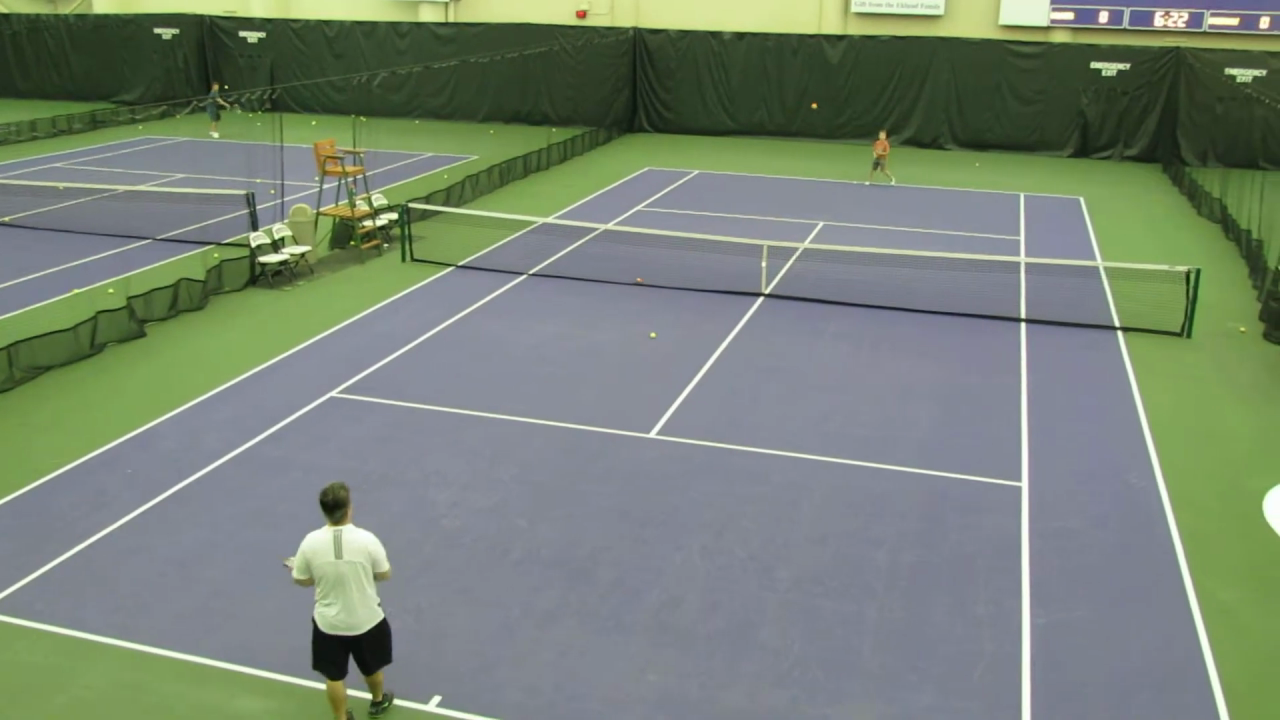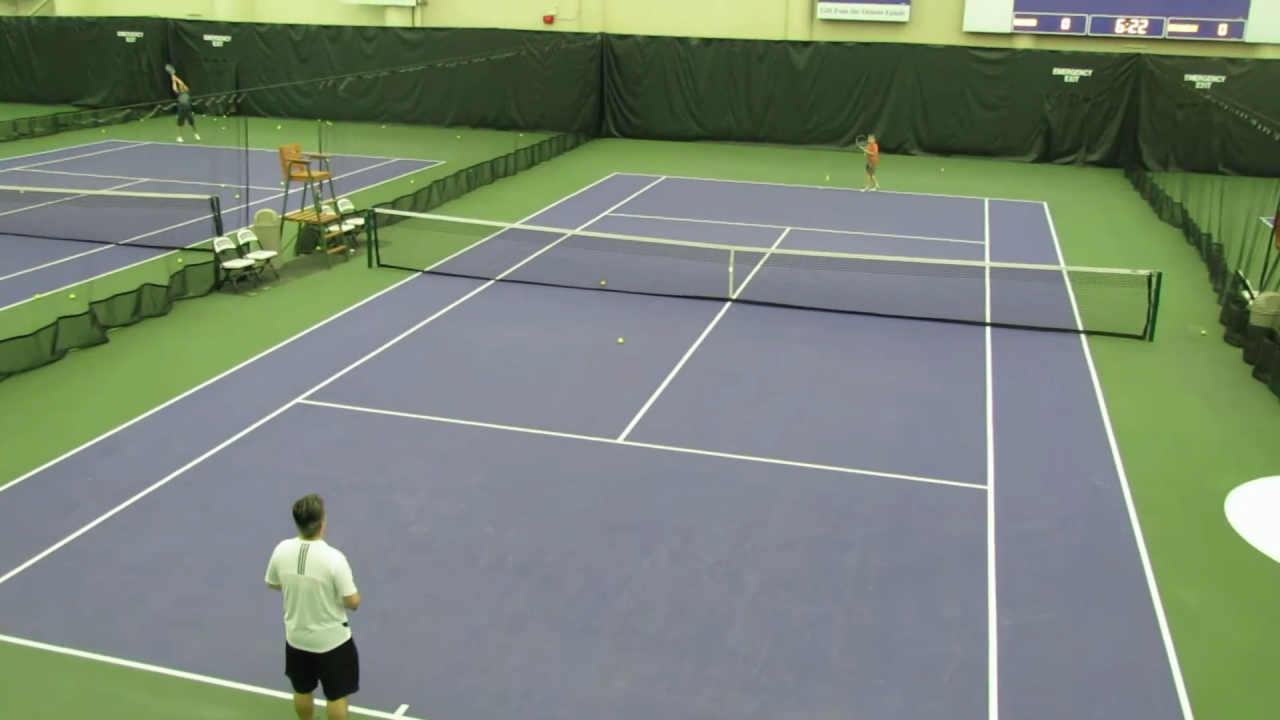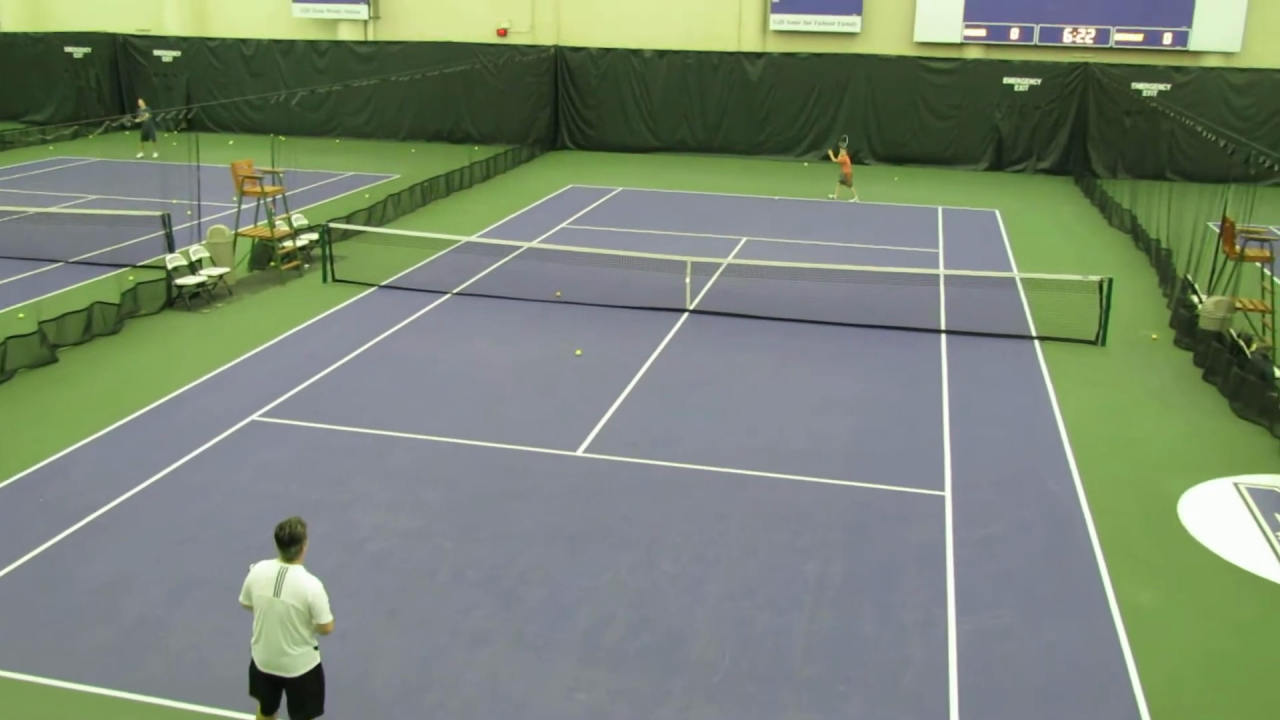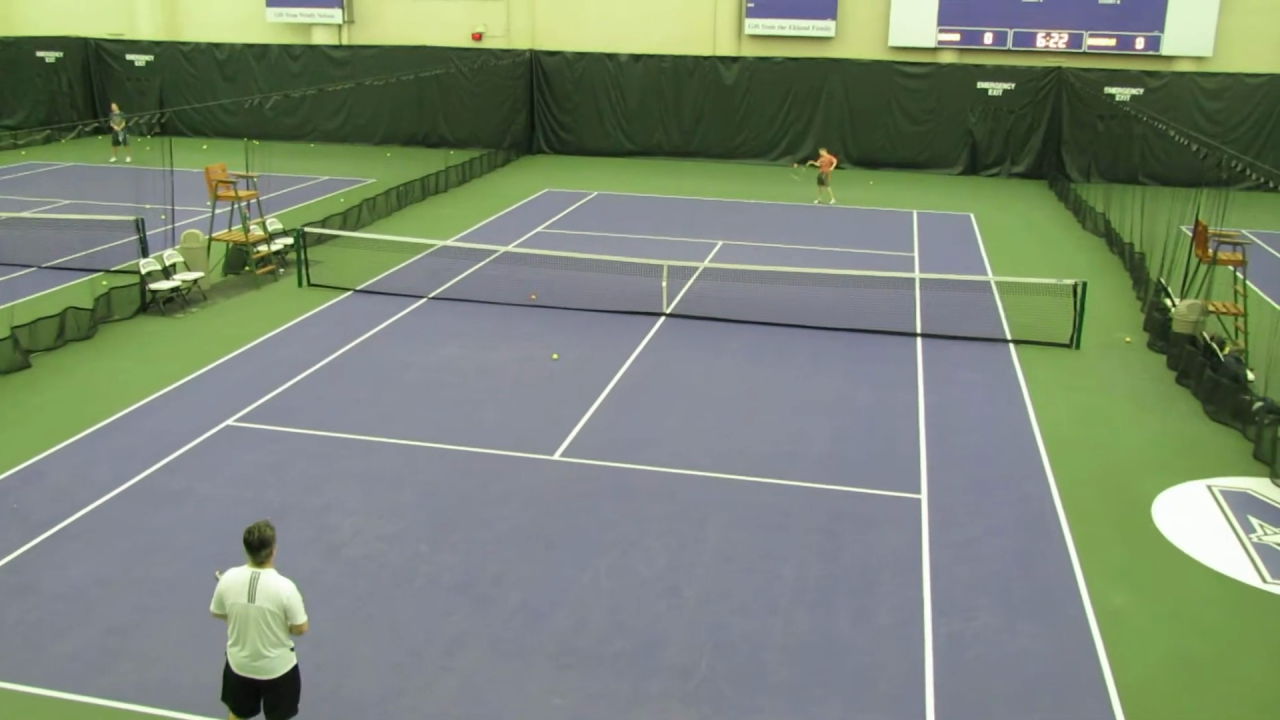
dt=0.5s
person 1, frame 1
left shoulder: (311, 542)
right shoulder: (366, 539)
left elbow: (300, 579)
right elbow: (385, 575)
left hip: (329, 623)
right hip: (366, 620)
left knee: (334, 676)
right knee: (373, 667)
right ankle: (378, 701)
person 1, frame 2
left shoulder: (282, 550)
right shoulder: (333, 558)
left elbow: (273, 583)
right elbow: (353, 601)
right wrist: (349, 602)
left hip: (296, 637)
right hip: (332, 640)
left knee: (302, 690)
right knee: (337, 695)
person 1, frame 3
left shoulder: (258, 571)
right shoulder: (311, 585)
left elbow: (246, 604)
right elbow: (326, 628)
left hip: (263, 659)
right hip: (300, 665)
person 1, frame 4
left shoulder: (228, 579)
right shoulder: (284, 587)
left elbow: (217, 613)
right elbow: (301, 628)
left hip: (239, 663)
right hip: (277, 667)
